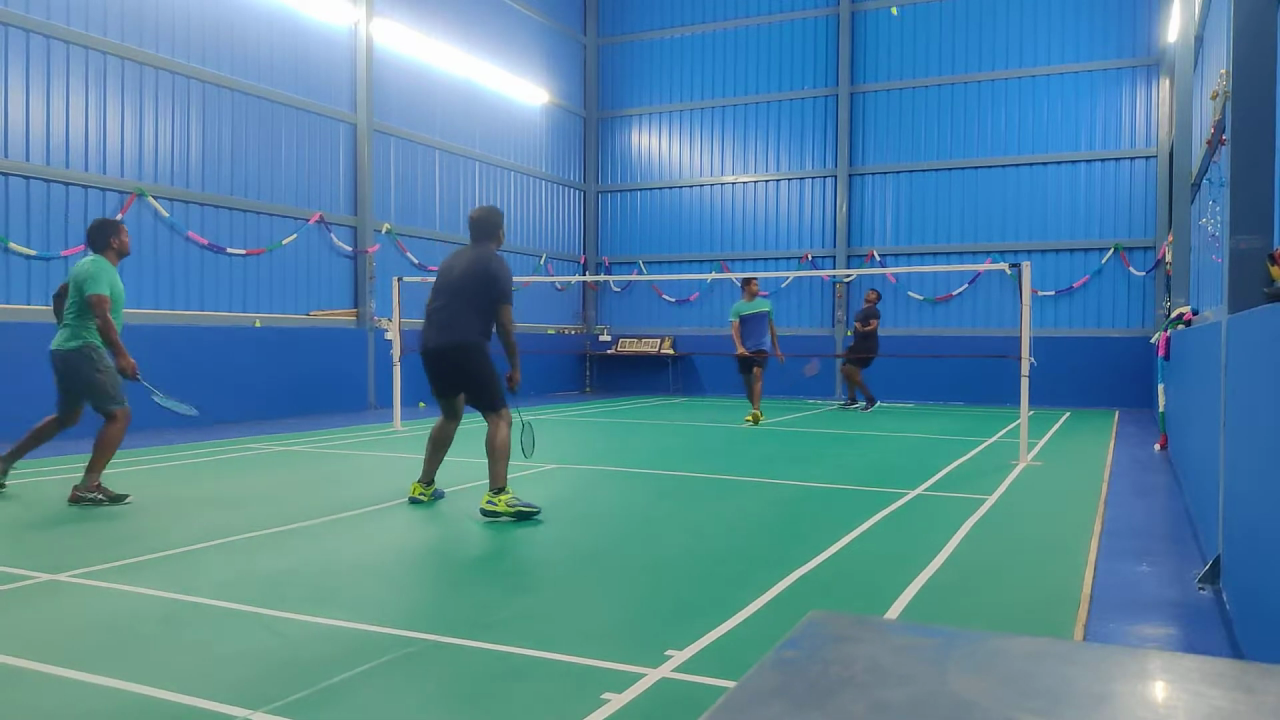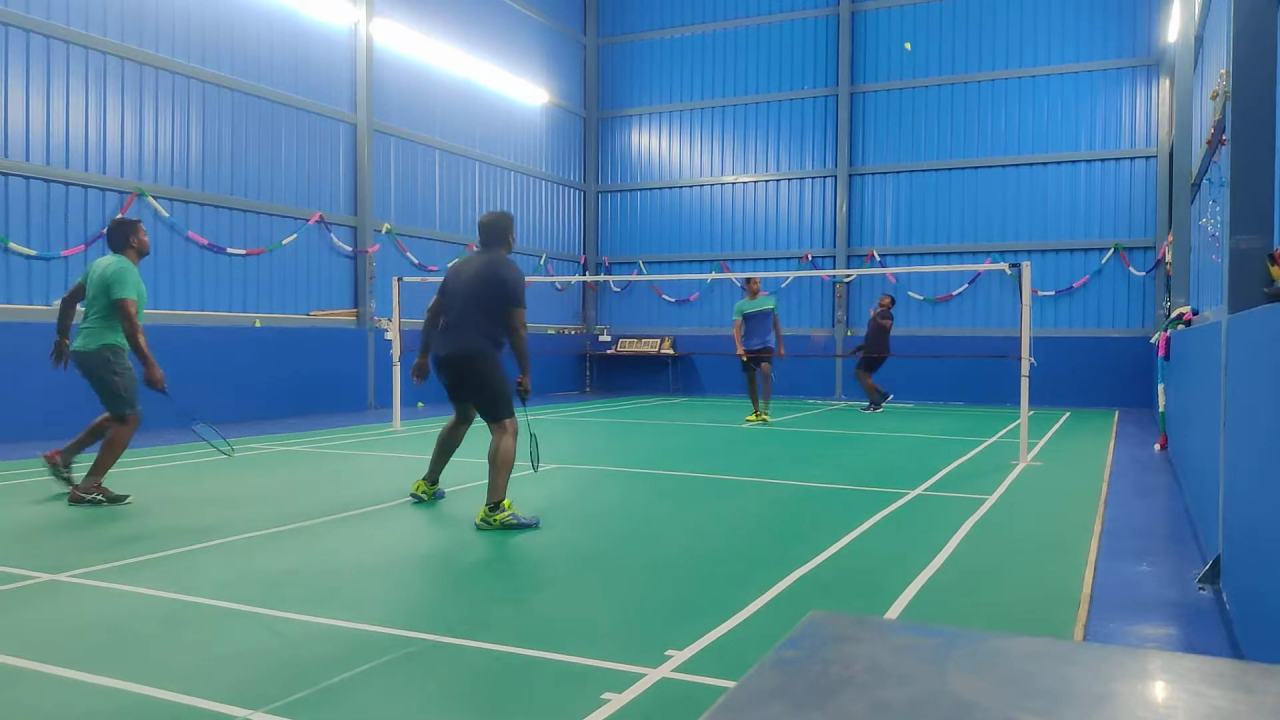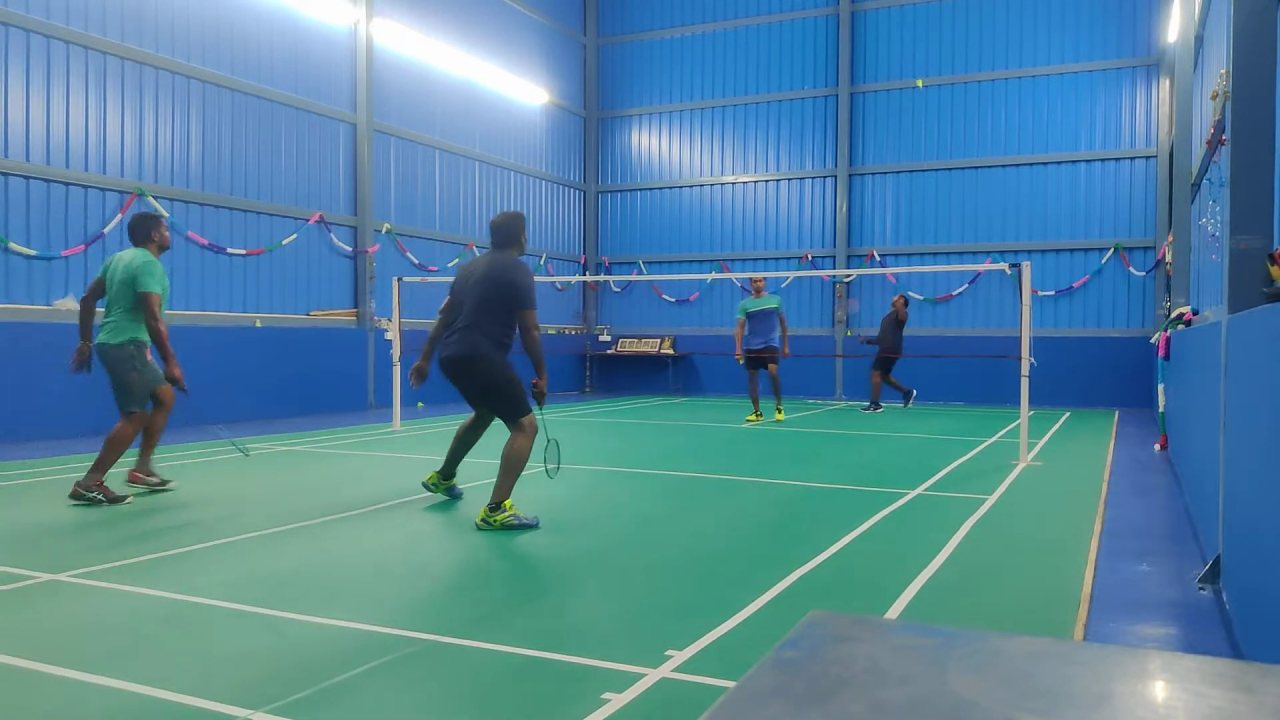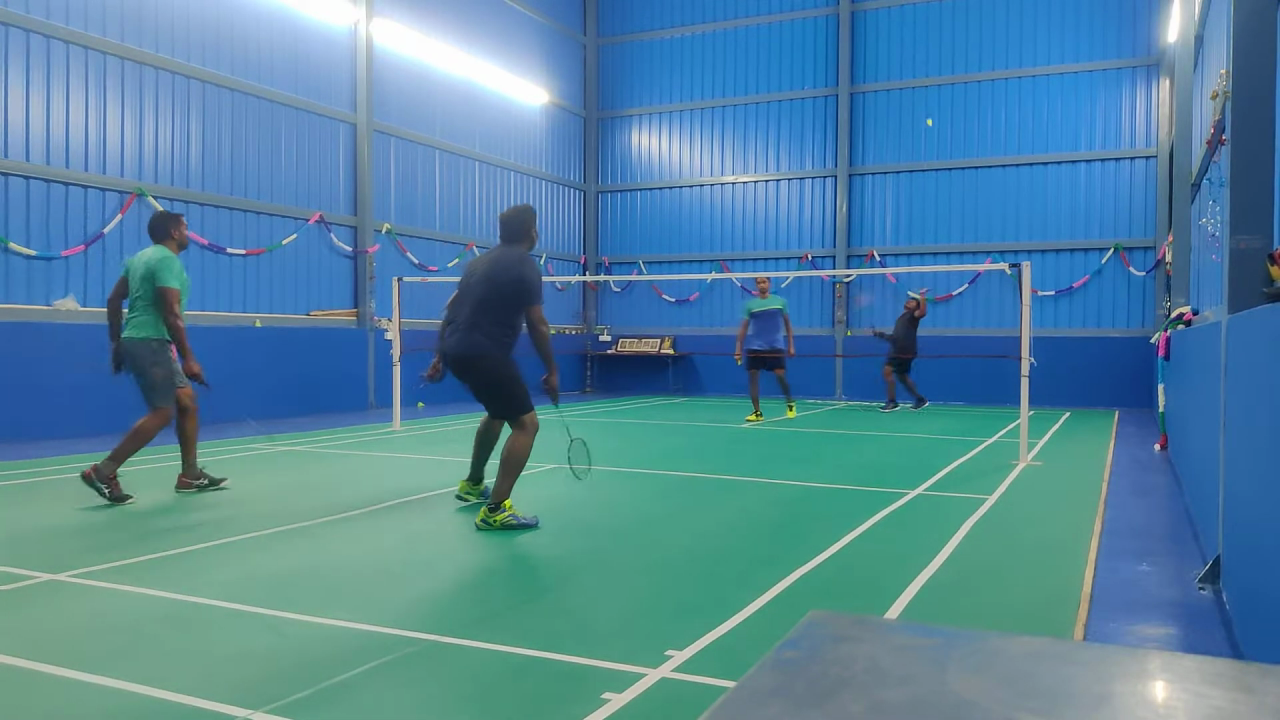
dt=0.1s
person 1, frame 1
left shoulder: (451, 260)
right shoulder: (495, 264)
left elbow: (431, 307)
right elbow: (504, 322)
right wrist: (514, 366)
left hip: (432, 347)
right hip: (464, 348)
left knee: (451, 414)
right knee: (499, 418)
left ankle: (424, 485)
right ankle: (498, 496)
person 1, frame 2
left shoulder: (459, 267)
right shoulder: (508, 269)
left elbow: (433, 314)
right elbow: (516, 328)
left wrist: (423, 356)
right wrist: (525, 373)
left hip: (446, 355)
right hip: (475, 356)
left knee: (464, 415)
right knee: (504, 426)
left ankle: (426, 485)
right ankle: (495, 509)
person 1, frame 3
left shoulder: (470, 267)
right shoulder: (518, 271)
left elbow: (444, 315)
right elbow: (529, 330)
left wrist: (425, 358)
right wrist: (541, 375)
left hip: (452, 356)
right hip: (480, 358)
left knee: (484, 414)
right knee: (525, 426)
left ankle: (442, 478)
right ankle: (496, 510)
person 1, frame 4
left shoulder: (481, 261)
right shoulder: (526, 266)
left elbow: (452, 308)
right elbow: (536, 325)
left wrist: (440, 357)
right wrist: (551, 371)
left hip: (456, 350)
right hip: (484, 354)
left knee: (499, 412)
right knee: (525, 424)
left ankle: (473, 484)
right ankle: (495, 509)
person 2, frame 1
left shoulder: (92, 265)
right shoulder: (98, 268)
left elbow: (58, 297)
right elbow: (101, 315)
left wrist: (65, 326)
right wrist: (122, 354)
left hip: (66, 351)
right hip: (83, 353)
left knee: (66, 417)
right knee: (119, 415)
right ankle: (87, 486)
person 2, frame 2
left shoulder: (101, 264)
right shoulder: (123, 271)
left elbow: (68, 301)
right elbow: (130, 322)
left wrist: (62, 338)
right wrist: (151, 365)
left hip: (90, 349)
right hip: (104, 352)
left knee: (120, 414)
right knee: (128, 418)
left ankle: (61, 457)
right ankle: (87, 487)
person 2, frame 3
left shoulder: (119, 259)
right shoulder: (148, 264)
left elbow: (88, 299)
right elbow: (153, 318)
left wrist: (85, 342)
right wrist: (170, 362)
left hip: (114, 344)
right hip: (127, 346)
left knee: (166, 398)
right knee: (135, 416)
left ankle: (142, 469)
right ankle: (90, 485)
person 2, frame 4
left shoulder: (140, 258)
right shoulder: (166, 260)
left elbow: (113, 301)
right elbow: (172, 313)
left wrist: (116, 343)
right wrist: (187, 358)
left hip: (140, 342)
right hip: (149, 344)
left knee: (188, 402)
right knee: (161, 413)
left ankle: (190, 474)
right ankle: (104, 471)
